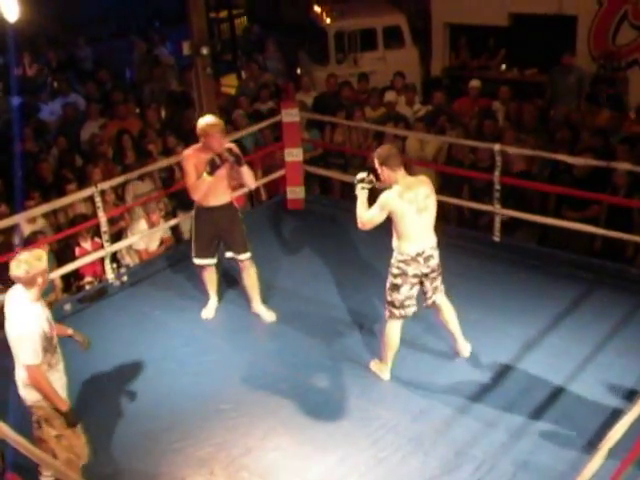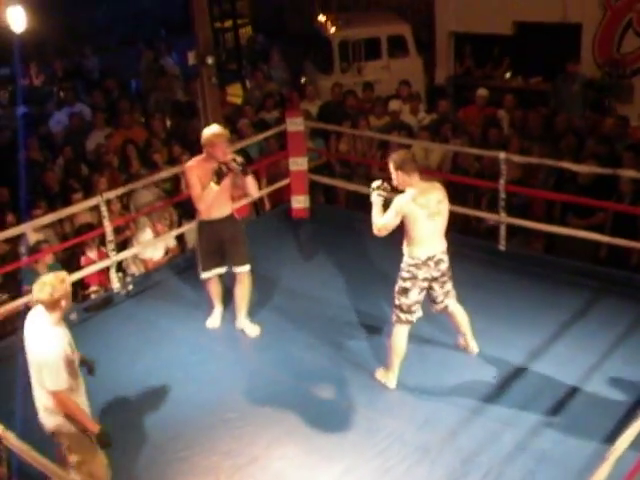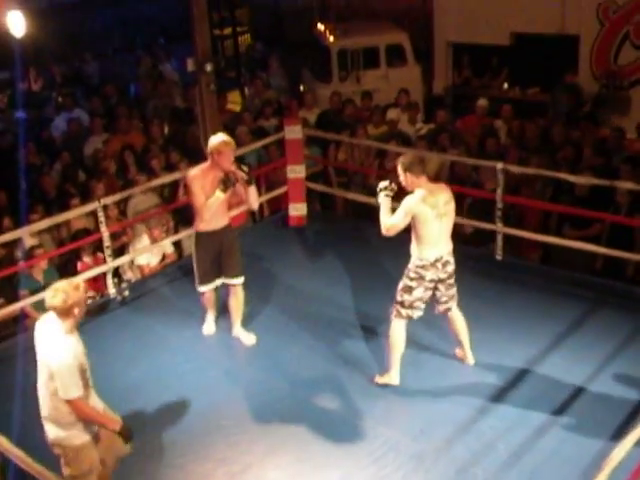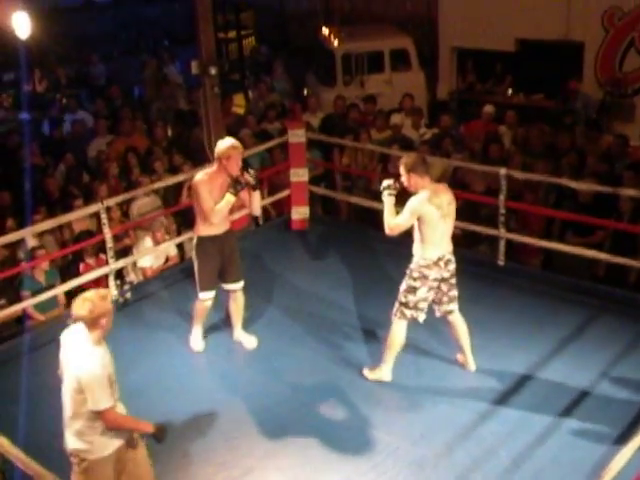
dt=0.2s
person 1, frame 1
left shoulder: (390, 197)
right shoulder: (425, 182)
left elbow: (363, 222)
left wrist: (362, 191)
left hip: (406, 261)
right hip: (431, 253)
left knee: (394, 317)
right knee: (439, 298)
left ankle: (384, 367)
right ankle: (460, 342)
person 1, frame 2
left shoulder: (404, 201)
right shoulder: (438, 189)
left elbow: (379, 229)
left wrist: (377, 198)
left hip: (416, 265)
right hip: (440, 259)
left knee: (402, 322)
right knee: (451, 303)
left ankle: (391, 374)
right ankle: (470, 342)
person 1, frame 3
left shoulder: (413, 201)
right shoulder: (445, 191)
left elbow: (387, 229)
left wrist: (384, 199)
left hip: (423, 266)
right hip: (446, 261)
left knee: (399, 317)
right knee: (452, 309)
left ankle: (393, 373)
right ankle: (467, 353)
person 1, frame 4
left shoulder: (419, 201)
right shoulder: (445, 191)
left elbow: (392, 229)
left wrist: (388, 198)
right wrist: (397, 194)
left hip: (425, 266)
right hip: (447, 261)
left knee: (400, 318)
right knee: (453, 313)
left ankle: (384, 369)
right ankle: (468, 358)
person 2, frame 1
left shoulder: (229, 149)
right shoulder: (190, 156)
left elbow: (251, 184)
right elbow: (195, 194)
left wrist: (240, 162)
right wrist: (209, 171)
left hip: (228, 209)
right hip: (204, 213)
left knee: (245, 260)
right knee: (206, 263)
left ankle: (257, 304)
right ankle: (213, 299)
person 2, frame 2
left shoulder: (231, 160)
right shoulder: (193, 167)
left elbow: (254, 193)
right elbow: (200, 204)
left wrist: (245, 172)
right wrist: (216, 180)
left hip: (230, 221)
right hip: (207, 226)
left knee: (243, 272)
right knee: (210, 274)
left ankle: (242, 318)
right ankle: (218, 308)
person 2, frame 3
left shoulder: (232, 172)
right shoulder: (196, 176)
left elbow: (254, 205)
right elbow: (204, 214)
left wrist: (249, 182)
right wrist: (223, 189)
left hip: (227, 232)
right hip: (204, 237)
left knee: (236, 284)
right knee: (207, 287)
left ankle: (237, 327)
right ankle: (211, 314)
person 2, frame 4
left shoulder: (235, 178)
right shoulder: (202, 180)
left elbow: (255, 211)
right elbow: (213, 217)
left wrist: (254, 187)
right wrist: (233, 192)
left hip: (227, 237)
right hip: (205, 242)
left knee: (236, 289)
right knee: (206, 298)
left ankle: (238, 331)
right ankle: (197, 329)
person 3, frame 1
left shoulder: (18, 293)
right shoulder: (27, 323)
right elbow: (34, 374)
left wrist: (70, 331)
right wrist: (63, 407)
left hip: (46, 383)
right hip: (44, 391)
left knee: (45, 432)
right knee: (73, 448)
person 3, frame 2
left shoulder: (38, 314)
right shoulder: (51, 348)
right elbow: (62, 399)
left wrist: (77, 358)
right wrist: (95, 429)
left hip: (62, 406)
right hip: (65, 416)
person 3, frame 3
left shoulder: (48, 321)
right shoulder: (64, 356)
right elbow: (78, 407)
right wrist: (117, 427)
right hip: (71, 428)
left knee: (114, 448)
person 3, frame 4
left shoulder: (74, 332)
right shoulder: (92, 367)
left elbow: (63, 371)
right elbow: (109, 418)
right wrist: (149, 428)
right hip: (93, 443)
